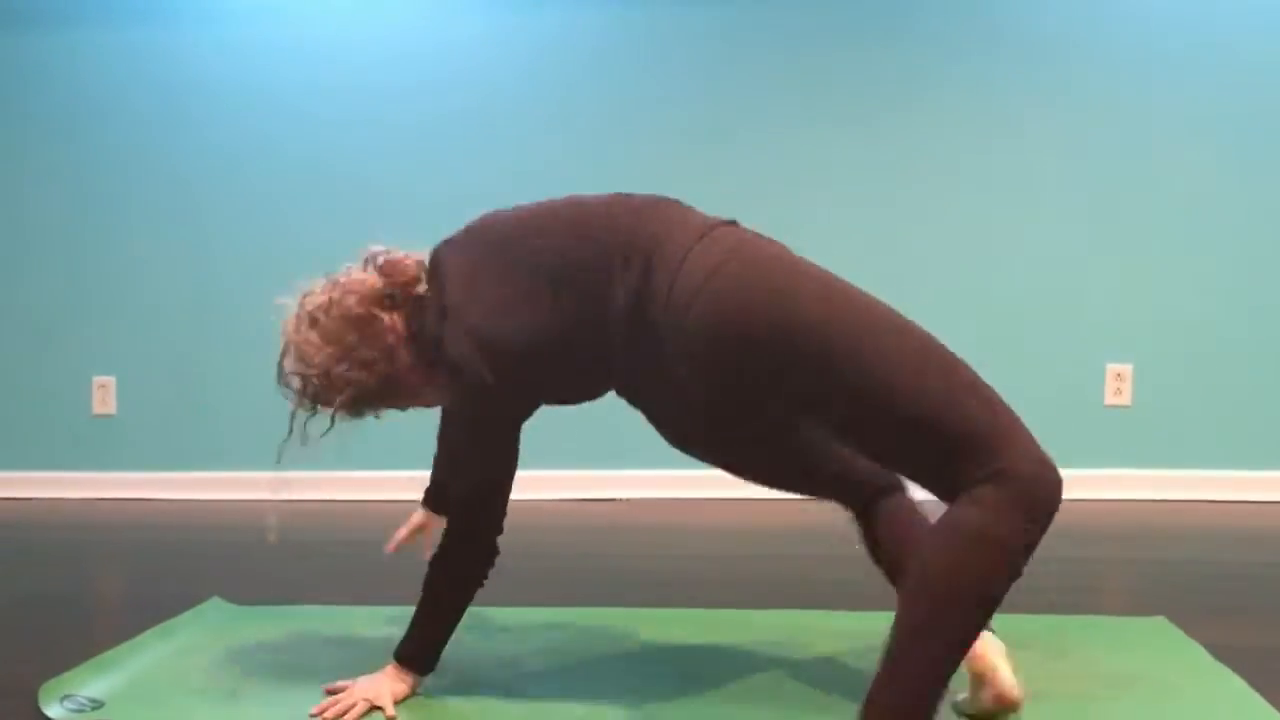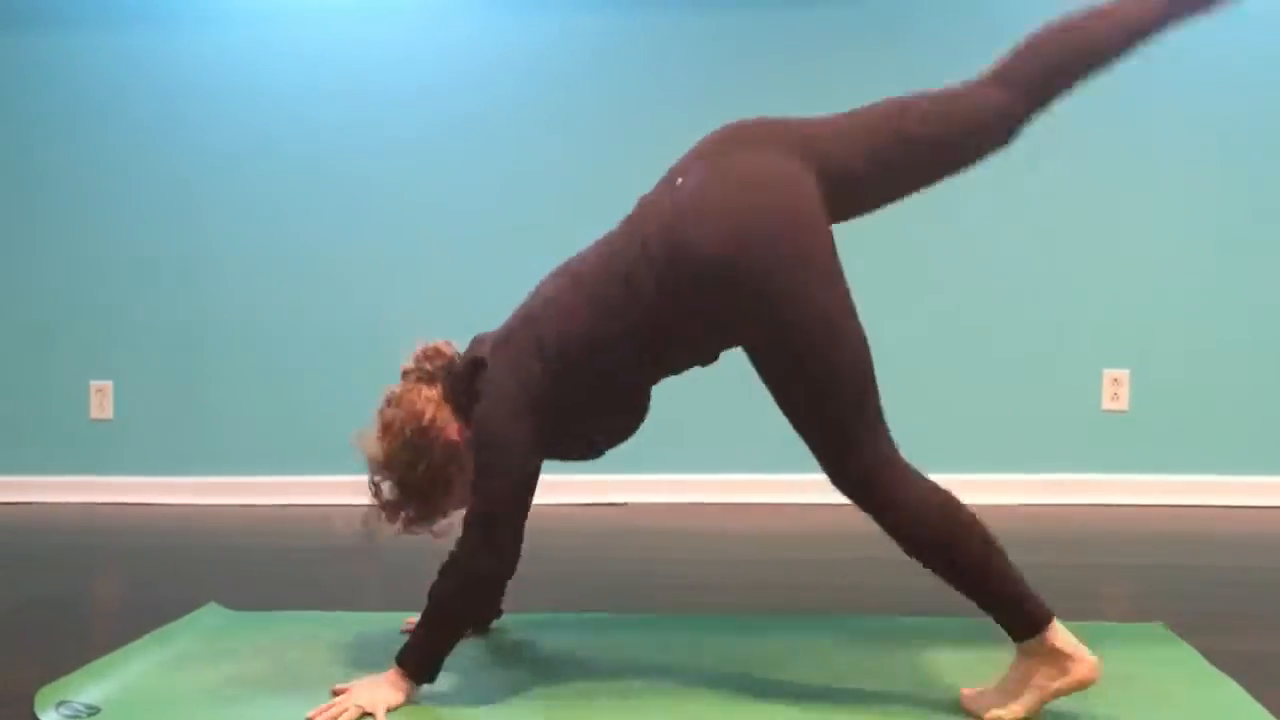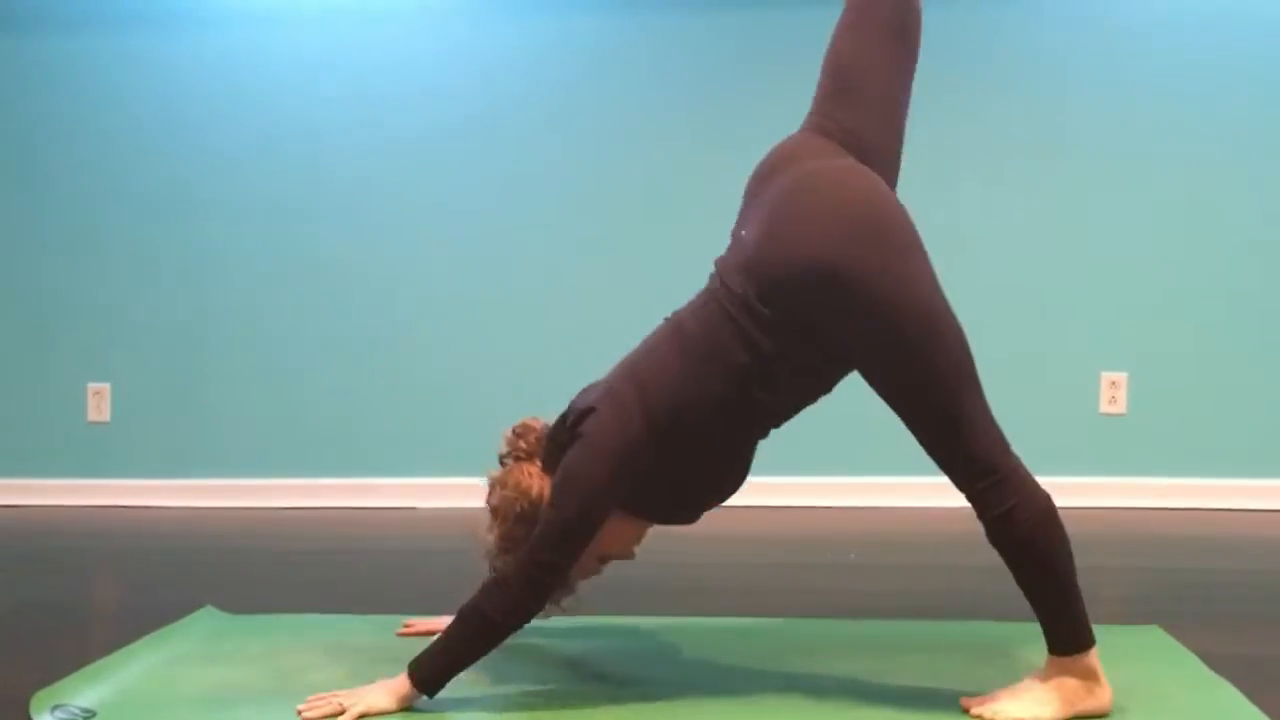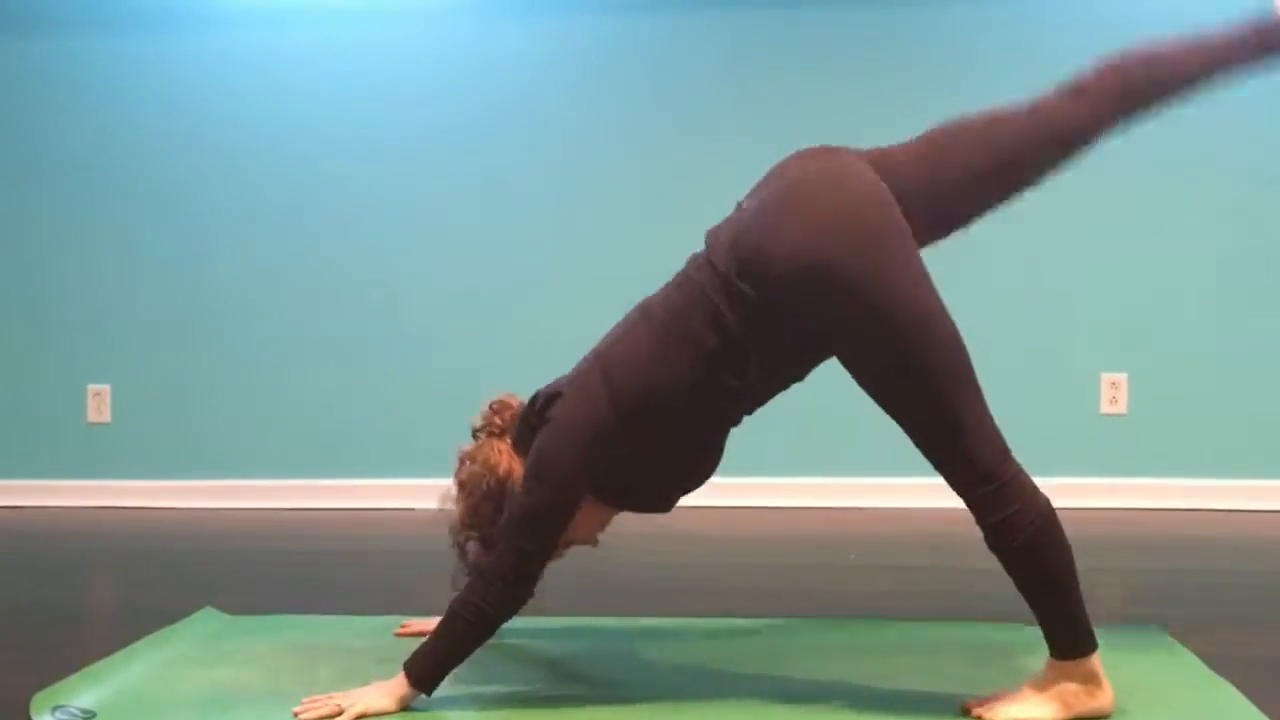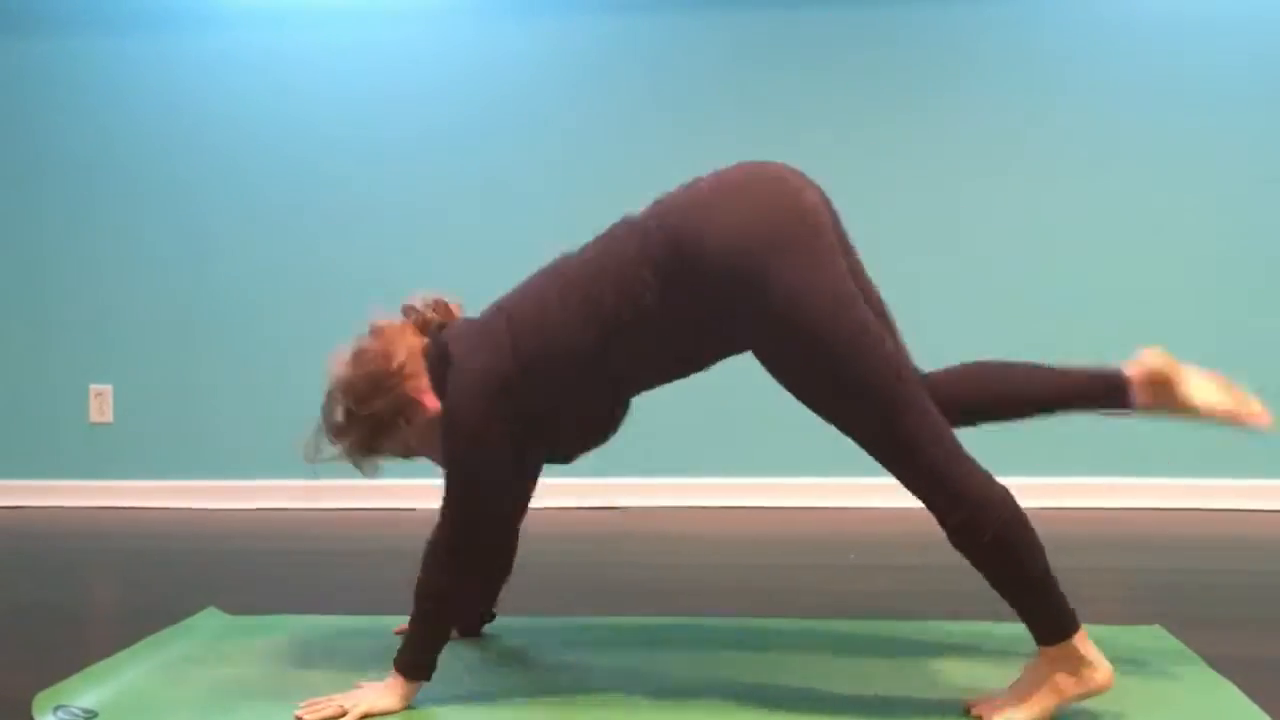
dt=0.2s
person 1, frame 1
left shoulder: (468, 351)
right shoulder: (460, 272)
left elbow: (476, 531)
right wrist: (441, 500)
left hip: (705, 320)
right hip: (727, 295)
person 1, frame 2
left shoulder: (510, 406)
right shoulder: (501, 368)
left elbow: (486, 552)
right wrist: (476, 608)
left hip: (742, 240)
right hip: (752, 167)
left knee: (870, 472)
right knee: (998, 99)
person 1, frame 3
left shoulder: (603, 462)
right shoulder: (596, 433)
left elbow: (525, 583)
right wrist: (463, 622)
left hip: (831, 251)
right hip: (814, 191)
left knee: (978, 459)
person 1, frame 4
left shoulder: (567, 443)
right shoulder: (566, 422)
left elbow: (506, 576)
right elbow: (509, 566)
right wrist: (461, 620)
left hip: (814, 249)
right hip: (821, 197)
left knee: (976, 465)
right knee: (1060, 120)
person 1, frame 5
left shoulder: (478, 380)
right shoulder: (487, 362)
left elbow: (464, 538)
right elbow: (489, 527)
right wrist: (457, 616)
left hip: (742, 251)
right hip: (764, 208)
left knee: (923, 457)
right knee: (920, 405)
right ankle: (1138, 379)
